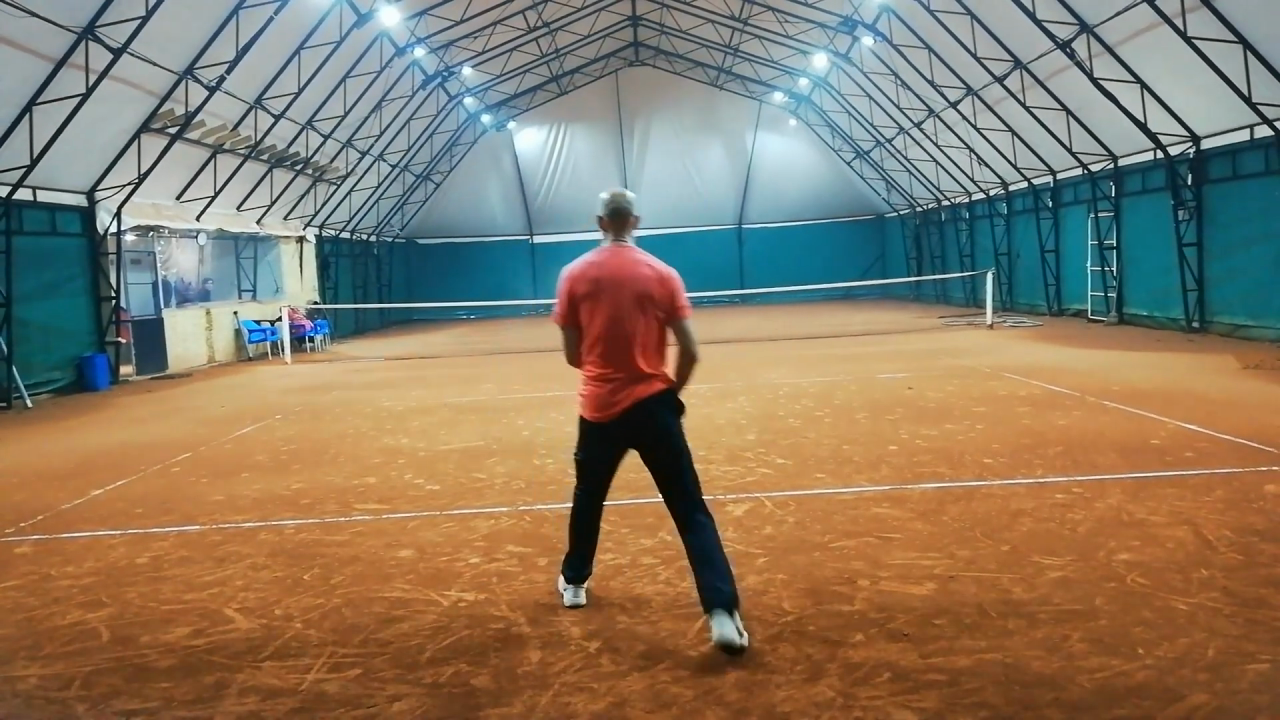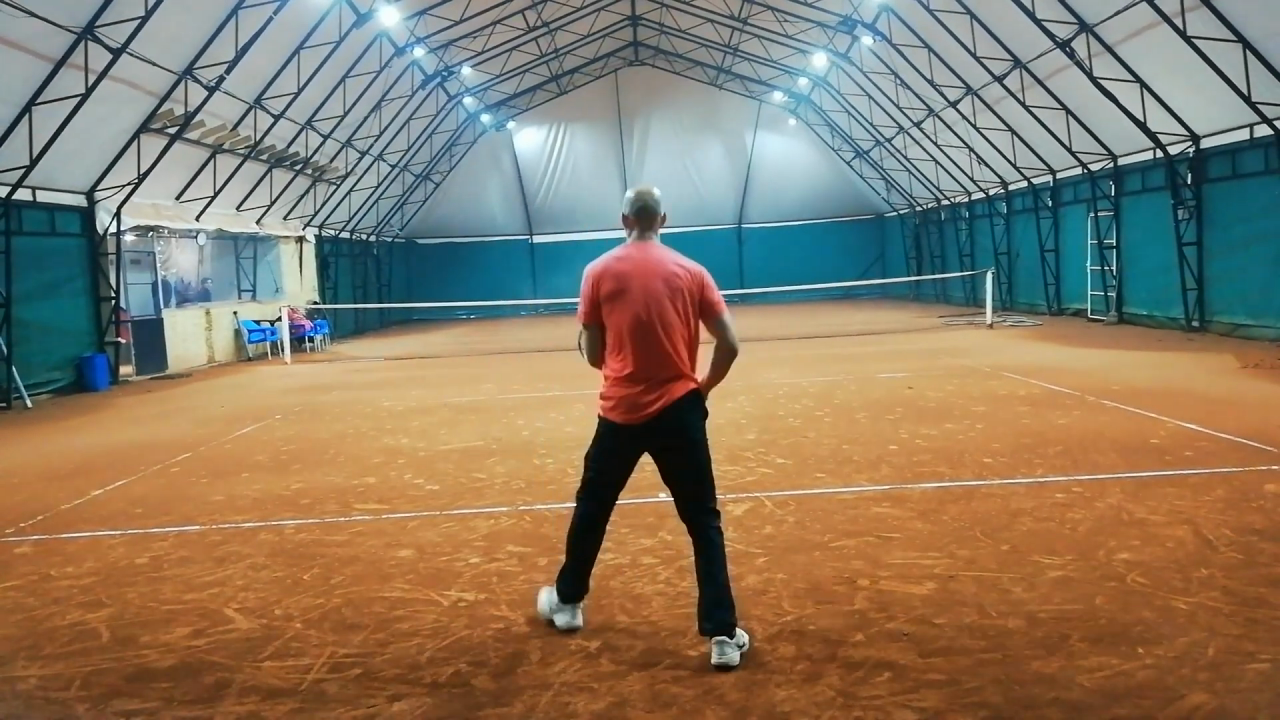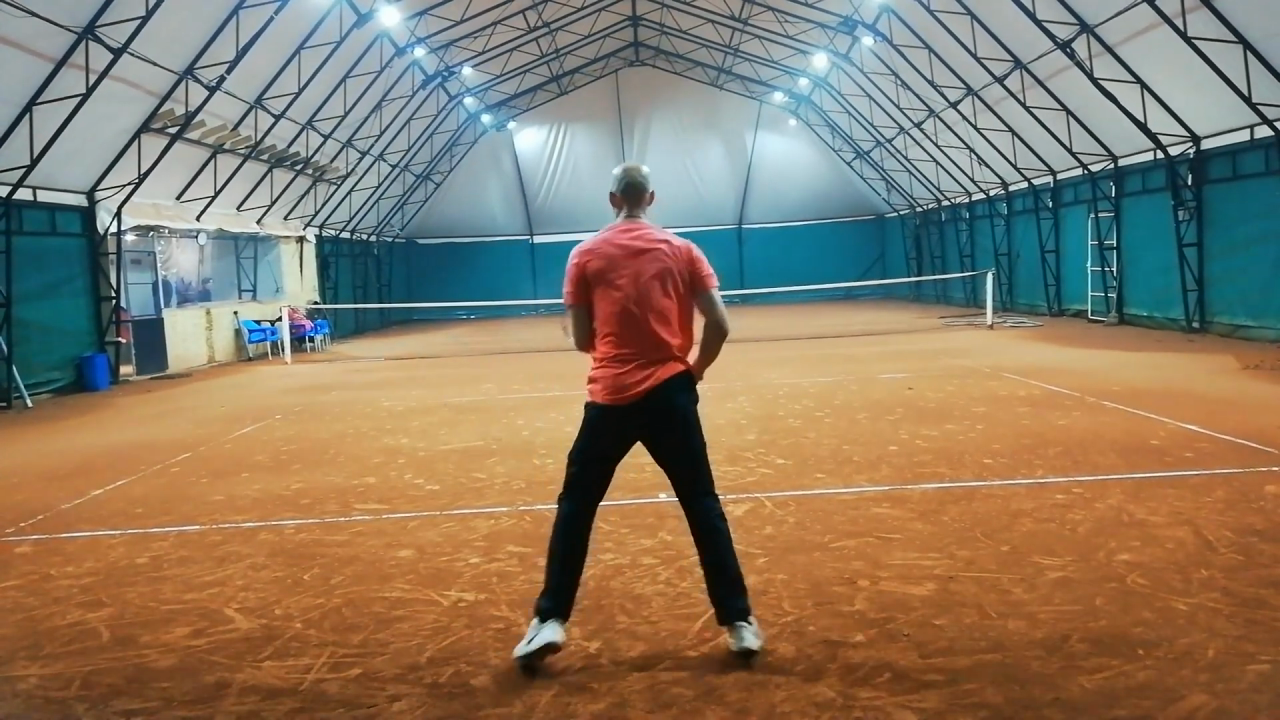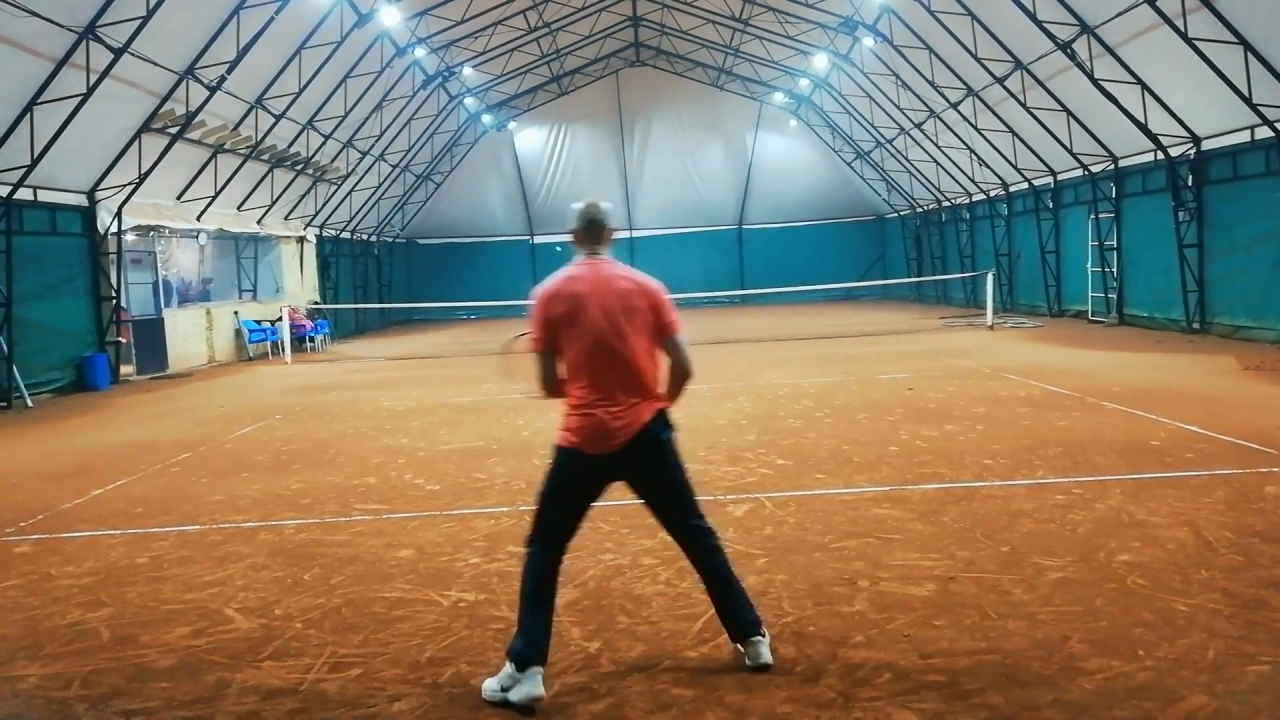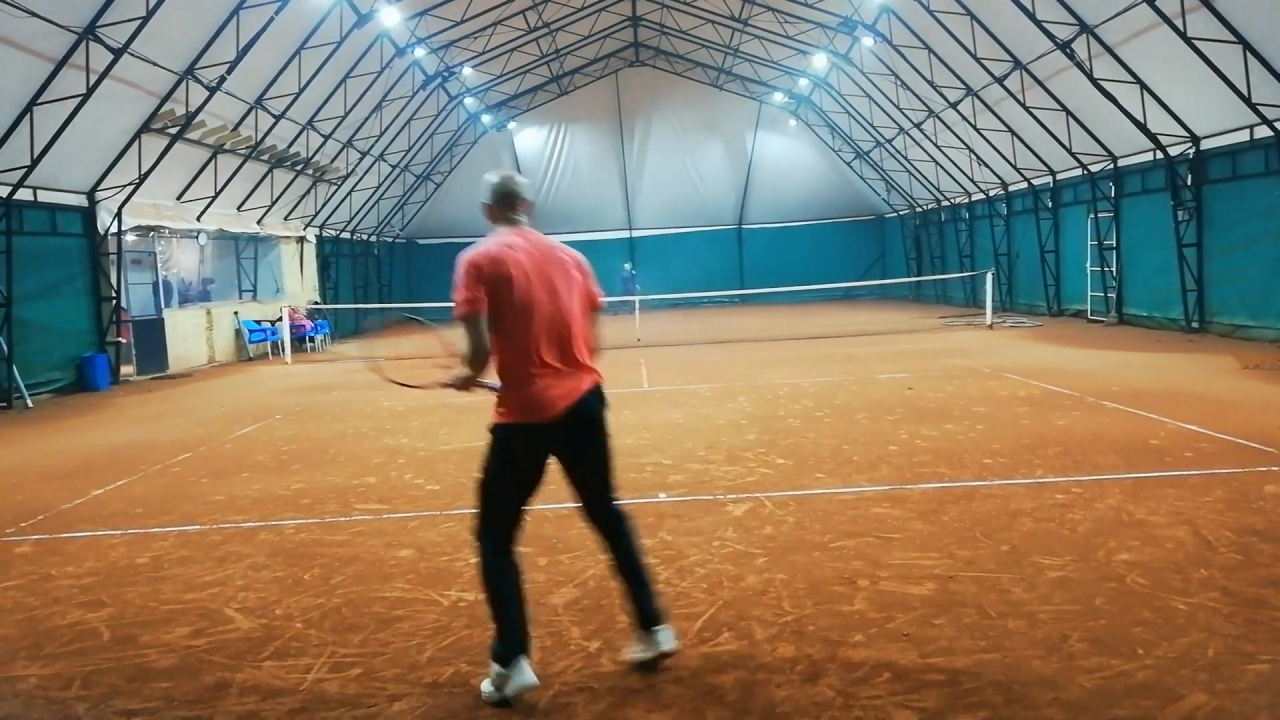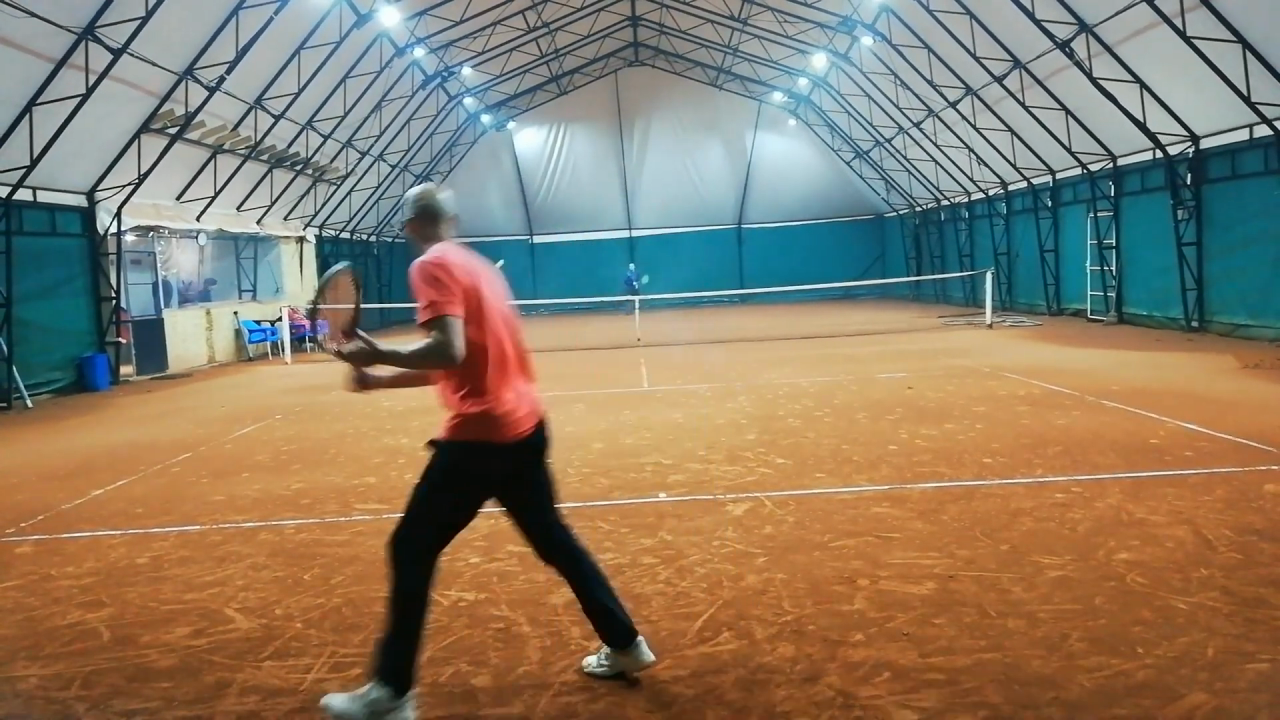
dt=0.2s
person 1, frame 1
left shoulder: (574, 274)
right shoulder: (662, 274)
left elbow: (573, 354)
right elbow: (689, 350)
right wrist: (671, 388)
left hip: (599, 410)
right hip: (655, 404)
left knee: (588, 499)
right knee: (690, 509)
left ankle: (574, 583)
right ankle: (721, 613)
person 1, frame 2
left shoulder: (599, 272)
right shoulder: (691, 271)
left elbow: (593, 355)
right elbow: (728, 346)
right wrist: (703, 386)
left hip: (621, 413)
right hip: (678, 410)
left knee: (592, 506)
right knee: (703, 520)
left ankle: (567, 600)
right ankle: (722, 635)
person 1, frame 3
left shoulder: (585, 253)
right shoulder: (683, 250)
left elbow: (582, 339)
right elbow: (718, 325)
right wrist: (693, 368)
left hip: (610, 398)
right hip: (669, 394)
left knee: (575, 506)
right knee: (703, 507)
left ankle: (550, 622)
right ankle: (739, 624)
person 1, frame 4
left shoulder: (549, 294)
right shoulder: (647, 289)
left elbow: (549, 384)
right elbow: (683, 367)
left hip: (583, 440)
right hip: (646, 434)
left knee: (543, 550)
right knee: (694, 535)
left ankle: (525, 669)
right ankle: (752, 637)
person 1, frame 5
left shoulder: (477, 260)
right shoulder: (570, 257)
left elbow: (481, 351)
right elbow: (589, 336)
left wrist: (466, 377)
left hip: (526, 415)
right hip: (583, 403)
left knee: (495, 534)
right knee: (607, 515)
left ankle: (513, 661)
right ankle: (653, 628)
person 1, frame 6
left shoulder: (432, 266)
right shoulder: (480, 267)
left elbow: (449, 353)
left wrist: (379, 355)
right wrist: (380, 375)
left hip: (482, 433)
right hip: (525, 424)
left knee: (411, 548)
right knee: (552, 538)
right ankle: (625, 643)
